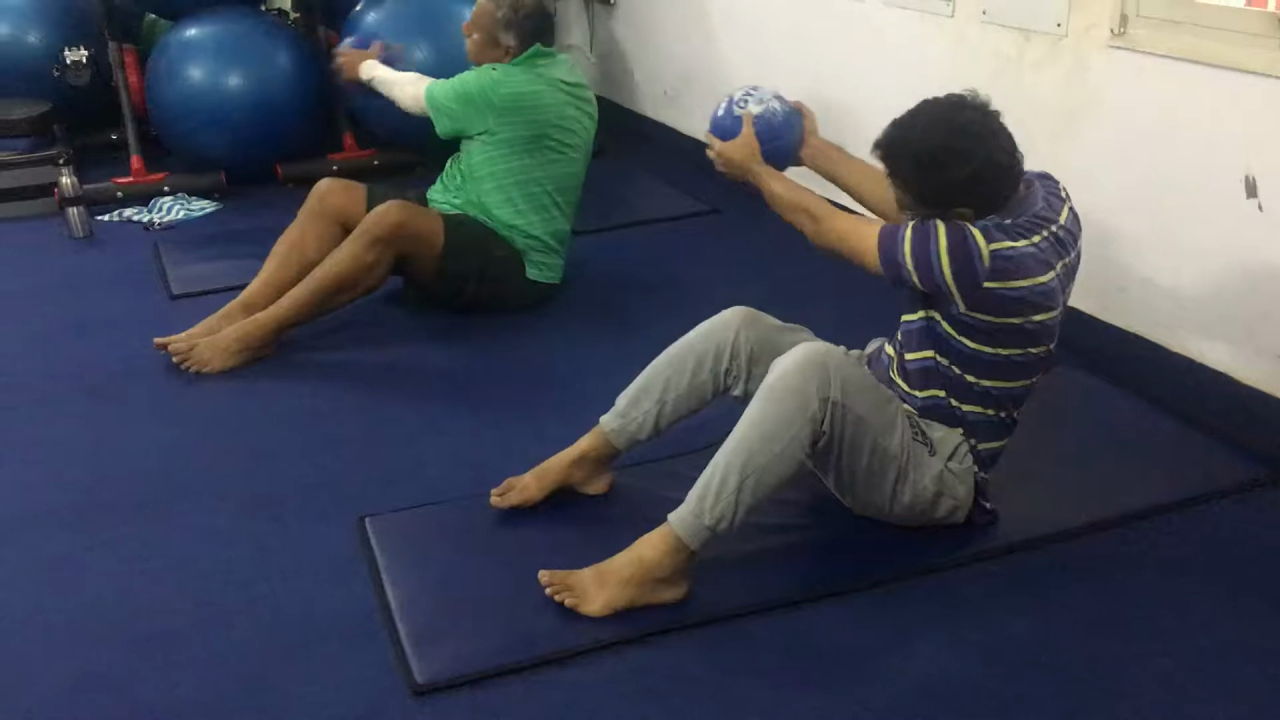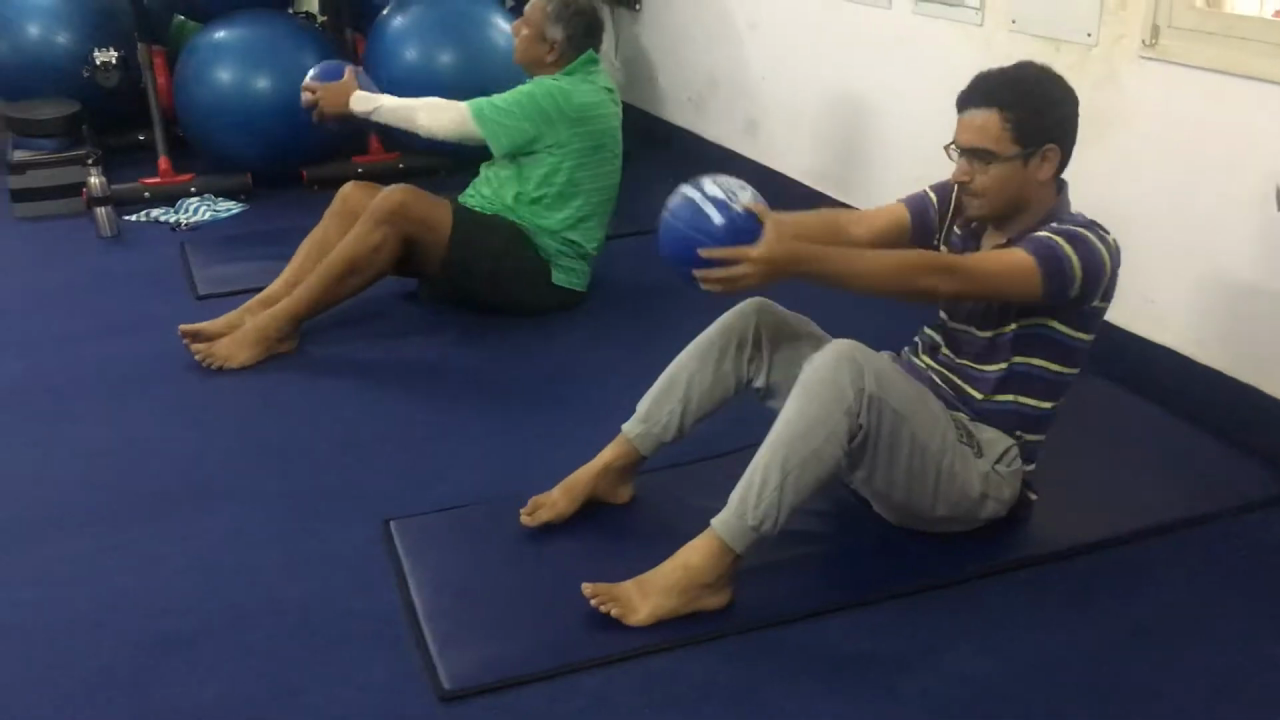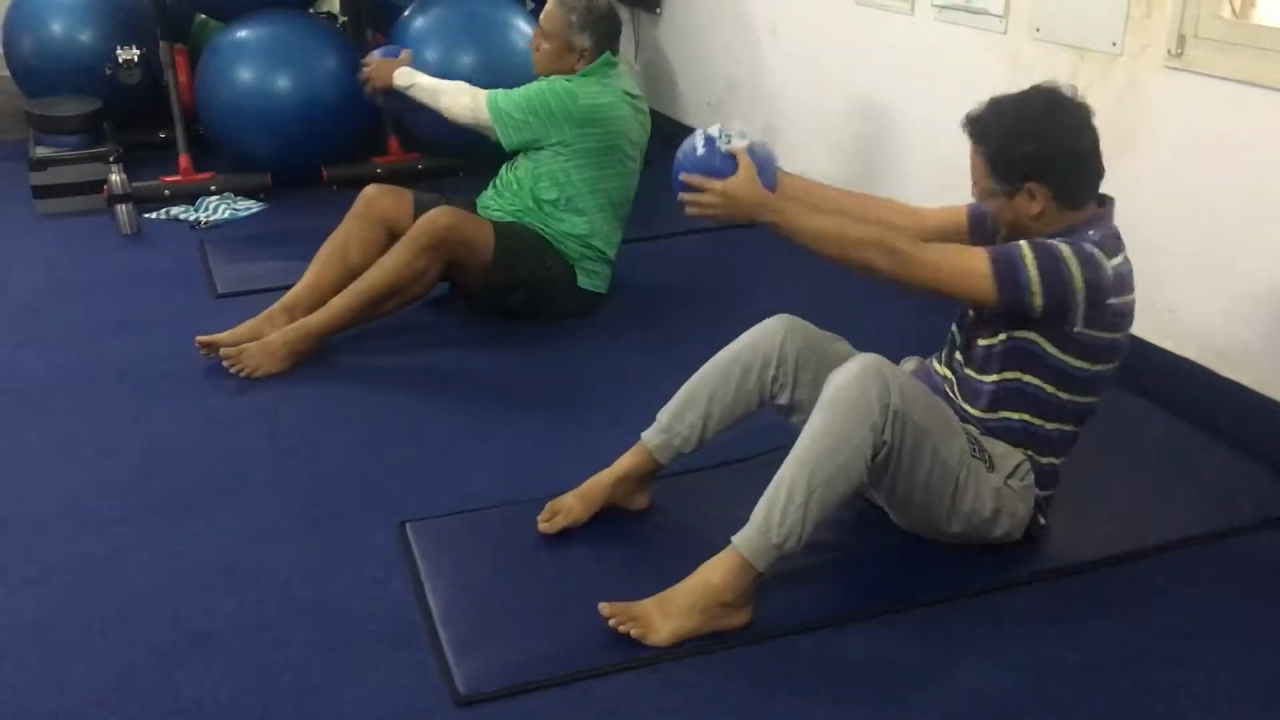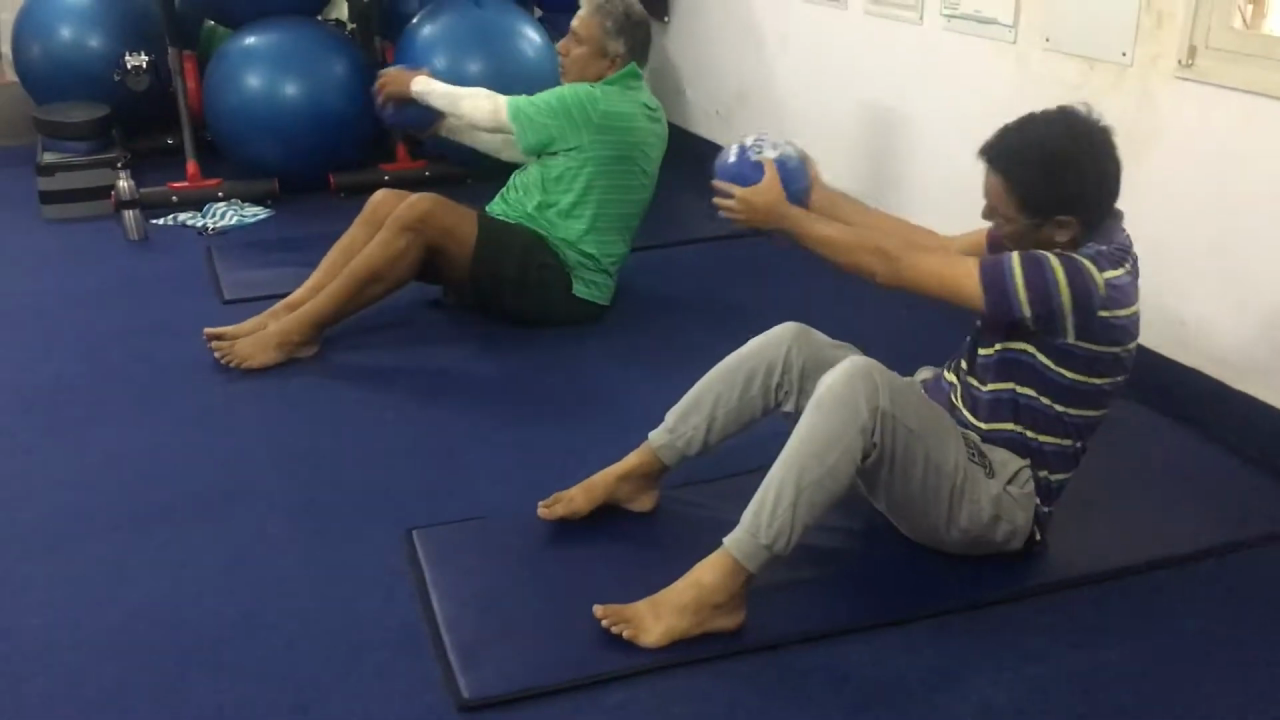
dt=0.5s
person 1, frame 1
left shoulder: (972, 251)
right shoulder: (1040, 192)
left elbow: (824, 226)
right elbow: (912, 214)
left wrist: (751, 165)
right wrist: (815, 149)
left hip: (934, 471)
left knee: (811, 366)
right knee: (739, 330)
left ankle: (664, 560)
right ankle: (587, 457)
person 1, frame 2
left shoulder: (1085, 252)
right shoulder: (960, 204)
left elbow: (940, 275)
right elbow: (854, 229)
left wrist: (795, 261)
right wrist: (757, 230)
left hip: (972, 469)
right hip: (905, 410)
left knee: (844, 365)
right knee: (755, 321)
left ankle: (707, 566)
right ankle: (613, 466)
person 1, frame 3
left shoulder: (1074, 269)
right shoulder: (1065, 216)
left elbow: (896, 258)
right elbow: (917, 223)
left wrist: (763, 208)
right wrist: (771, 186)
left hip: (992, 484)
left knee: (864, 377)
right knee: (783, 337)
left ankle: (728, 583)
right ankle: (630, 474)
person 1, frame 4
left shoulder: (1069, 281)
right shoulder: (1089, 230)
left elbow: (895, 265)
right elbow: (946, 254)
left wrist: (782, 215)
right wrist: (823, 197)
left hip: (993, 499)
right hip: (946, 430)
left knee: (858, 381)
right knee: (791, 345)
left ankle: (719, 586)
right ankle: (636, 472)
person 2, frame 1
left shoulder: (499, 88)
right shoulder: (565, 72)
left elbow: (420, 98)
left wrist: (366, 67)
left hip: (512, 264)
left knee: (393, 220)
right knee: (331, 196)
left ankle: (257, 334)
right ankle: (238, 313)
person 2, frame 2
left shoulder: (558, 99)
right shoulder: (579, 81)
left elbow: (452, 122)
right elbow: (471, 120)
left wrist: (355, 101)
right wrist: (369, 102)
left hip: (537, 269)
right hip: (512, 237)
left knee: (398, 203)
right knee: (355, 197)
left ankle: (275, 326)
right ankle: (261, 309)
person 2, frame 3
left shoulder: (572, 100)
right shoulder: (608, 84)
left elbow: (473, 108)
right elbow: (494, 115)
left wrist: (399, 76)
left hip: (559, 270)
left knee: (442, 225)
right knee: (377, 201)
left ankle: (301, 338)
right ankle: (284, 315)
person 2, frame 4
left shoulder: (591, 105)
right shoulder: (633, 102)
left elbow: (492, 112)
right elbow: (531, 149)
left wrist: (416, 85)
right wrist: (445, 126)
left hip: (559, 280)
right hip: (537, 248)
left knee: (423, 212)
right knee: (385, 204)
left ankle: (297, 331)
right ankle: (286, 313)
